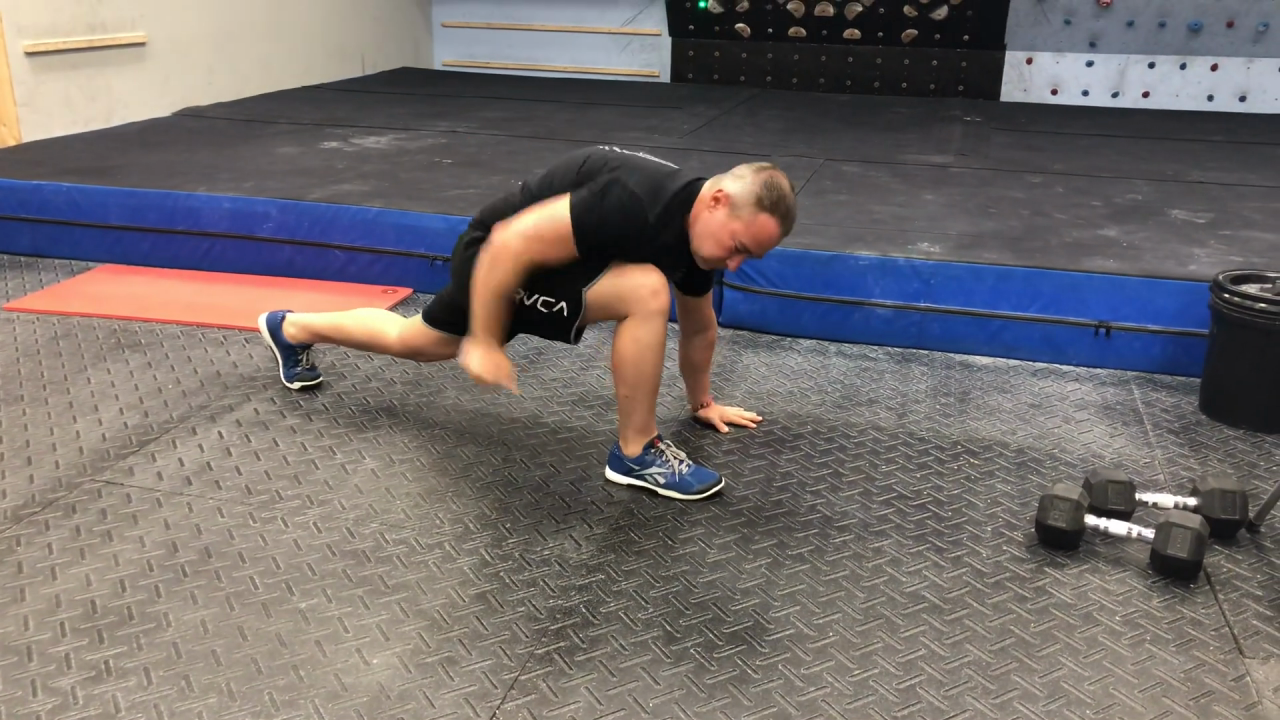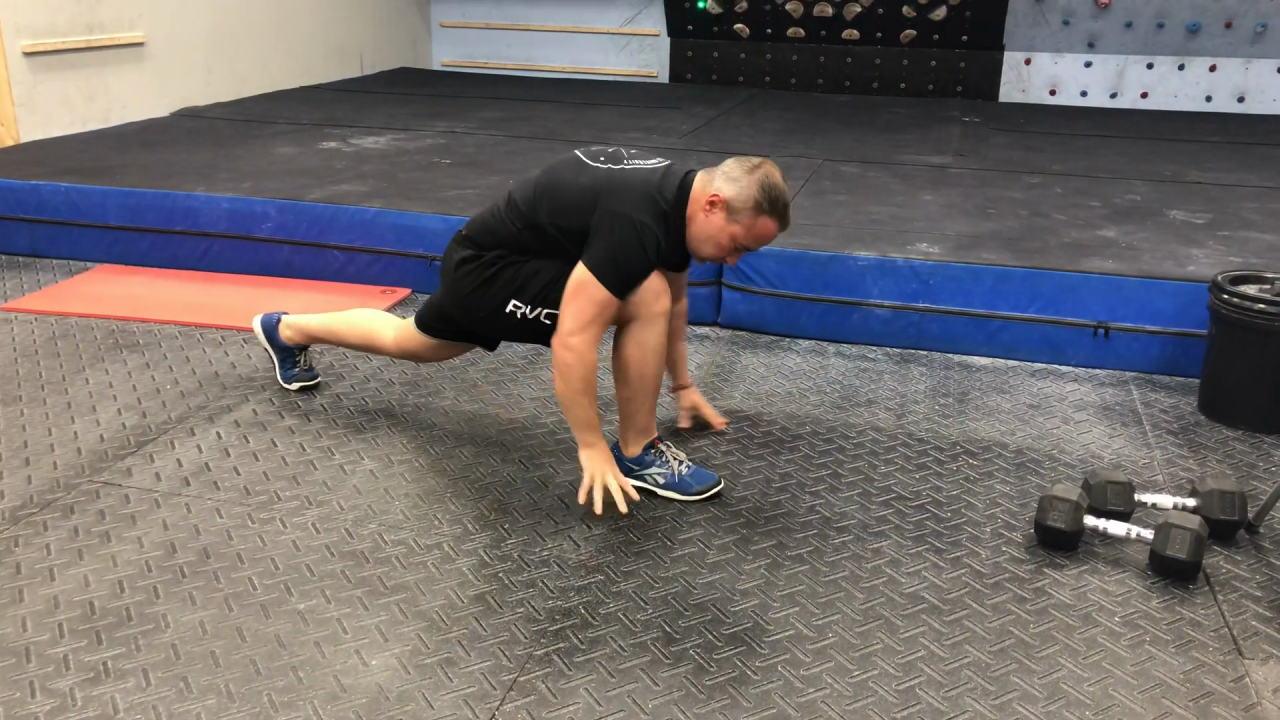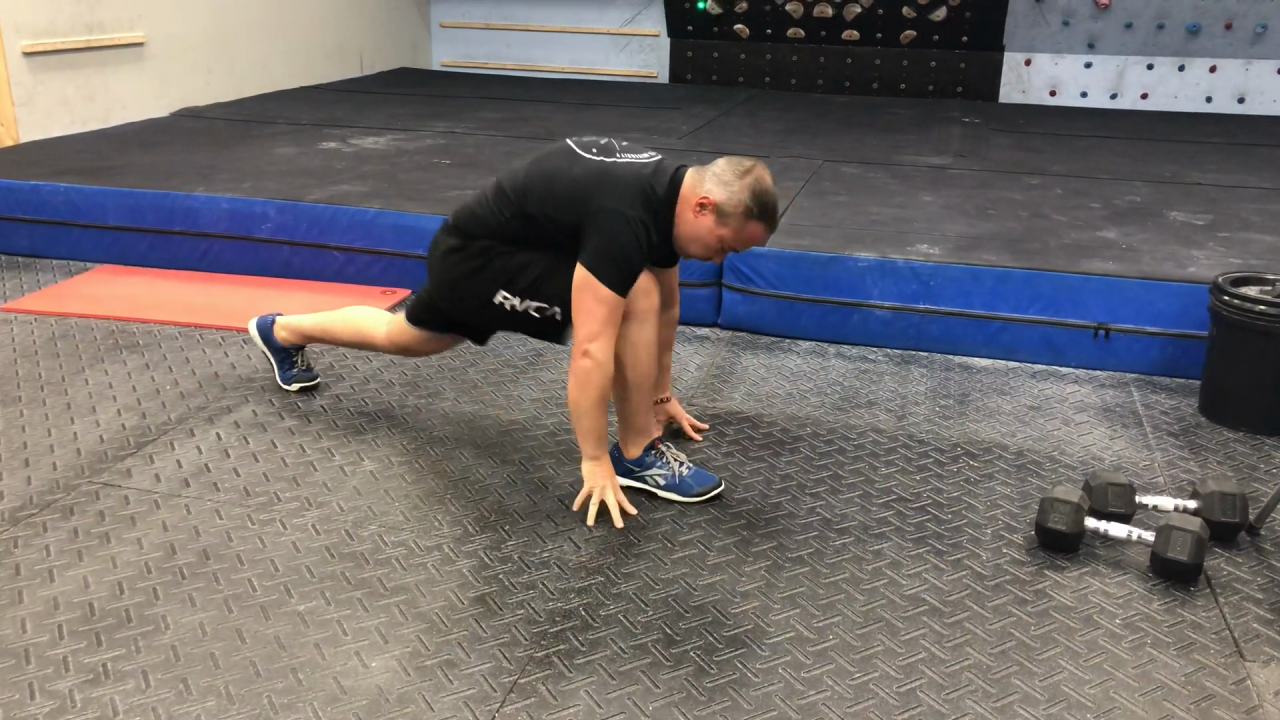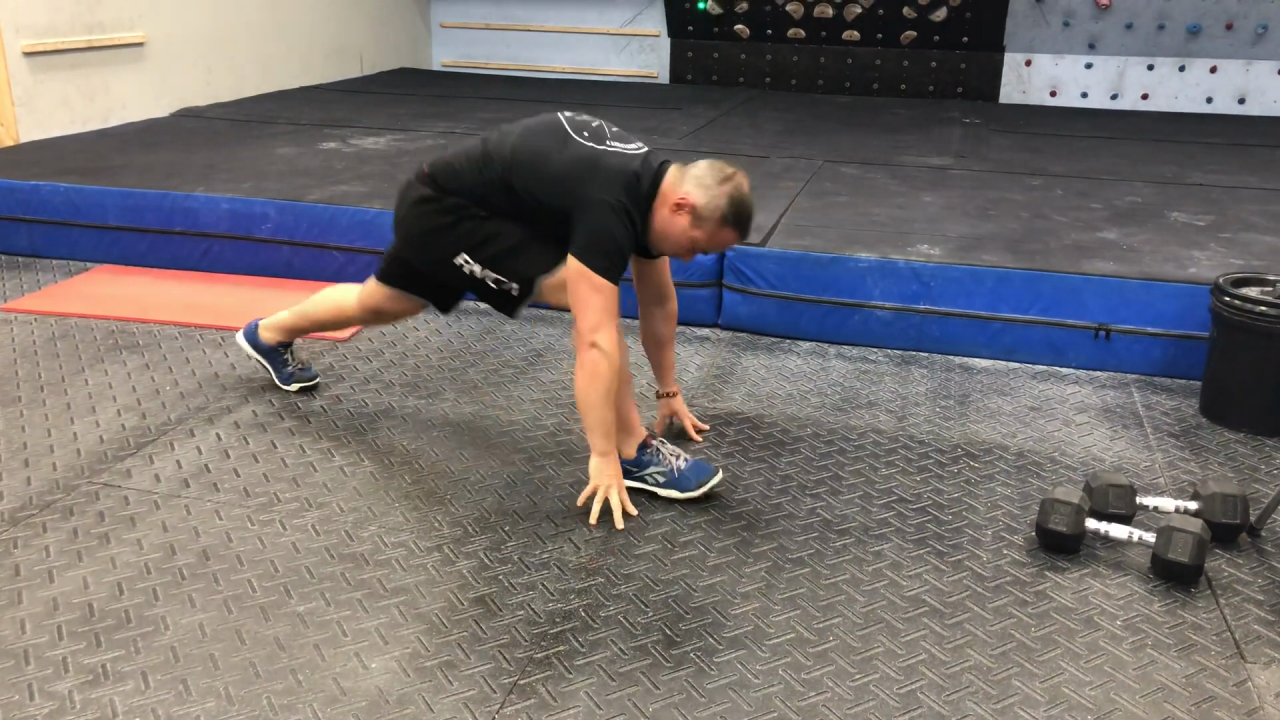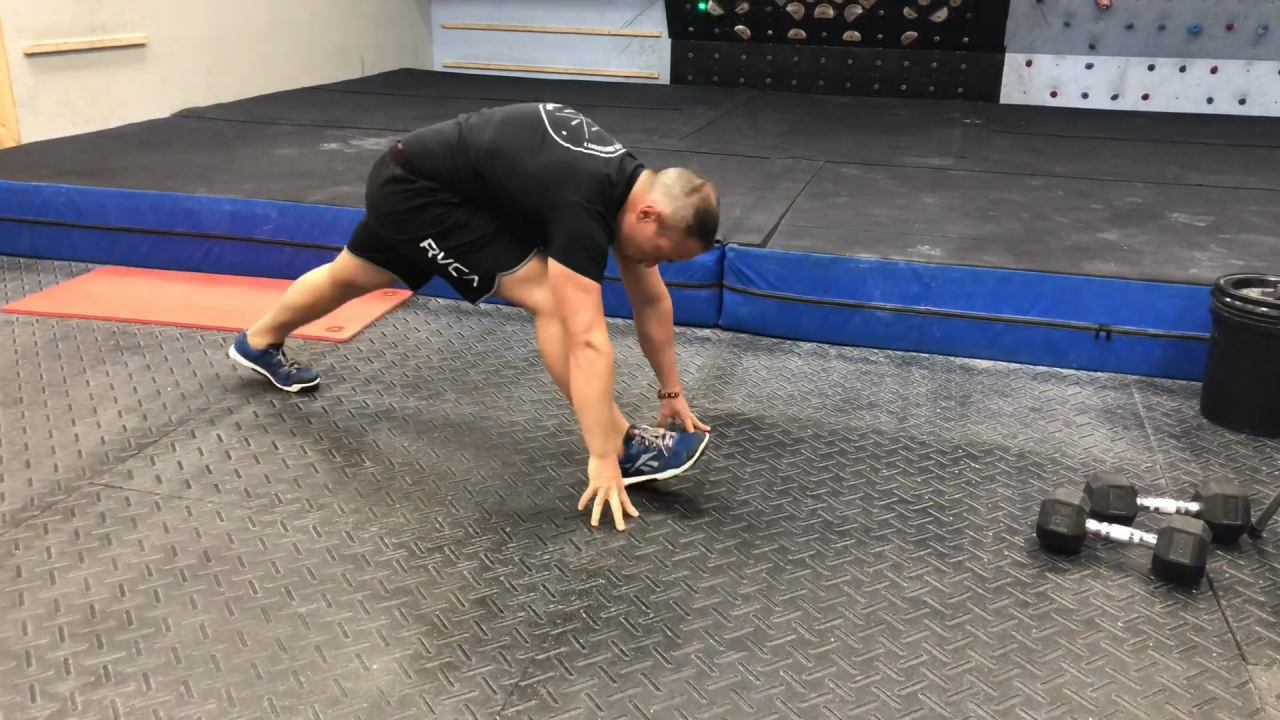
dt=0.2s
person 1, frame 1
left shoulder: (694, 229)
right shoulder: (637, 201)
left elbow: (698, 325)
right elbow: (511, 242)
left wrist: (703, 399)
right wrist: (484, 340)
left hip: (514, 268)
right hip: (495, 262)
left knee: (413, 341)
right knee: (646, 293)
left ankle: (291, 328)
right ankle: (635, 453)
person 1, frame 2
left shoulder: (677, 198)
right shoulder: (637, 218)
left elbow: (679, 302)
right elbow: (571, 339)
left wrist: (681, 385)
right wrist: (592, 447)
left hip: (489, 261)
right hip: (484, 269)
left knee: (411, 342)
right knee: (647, 298)
left ankle: (286, 329)
right ankle: (637, 453)
person 1, frame 3
left shoulder: (668, 193)
right shoulder: (627, 214)
left elbow: (666, 303)
right elbow: (590, 347)
left wrist: (660, 395)
right wrist: (594, 460)
left hip: (469, 250)
right hip: (474, 257)
left knee: (404, 337)
right knee: (633, 299)
left ankle: (281, 331)
right ankle: (636, 455)
person 1, frame 4
left shoulder: (652, 185)
right shoulder: (611, 203)
left elbow: (657, 300)
right elbow: (596, 339)
left wrist: (669, 392)
right wrist: (602, 458)
left hip: (437, 203)
right hip: (444, 208)
left knee: (379, 304)
right knee: (584, 297)
left ankle: (268, 335)
right ankle: (634, 451)
person 1, frame 5
left shoulder: (632, 188)
right shoulder: (583, 204)
left elbow: (651, 301)
right elbow: (587, 340)
left wrist: (672, 392)
right wrist: (603, 459)
left hip: (407, 183)
right hip: (416, 188)
left knee: (349, 279)
right knee: (545, 295)
left ankle: (259, 342)
right ankle: (623, 445)
